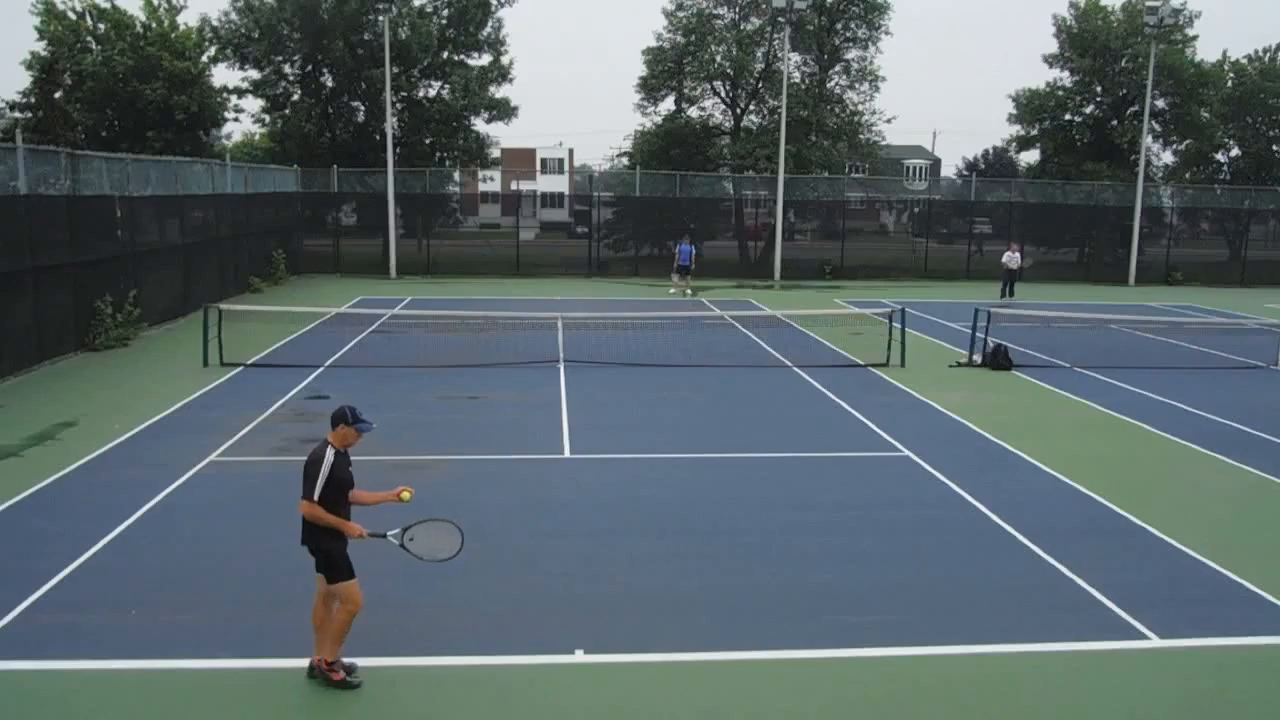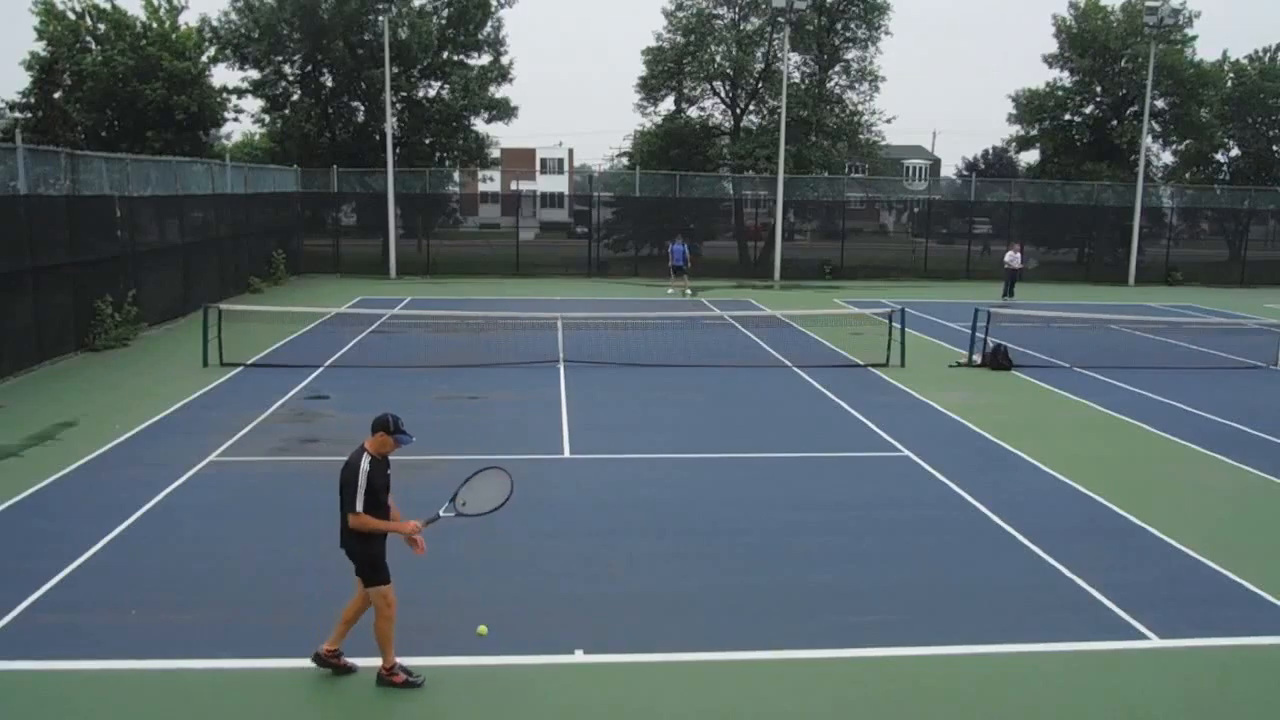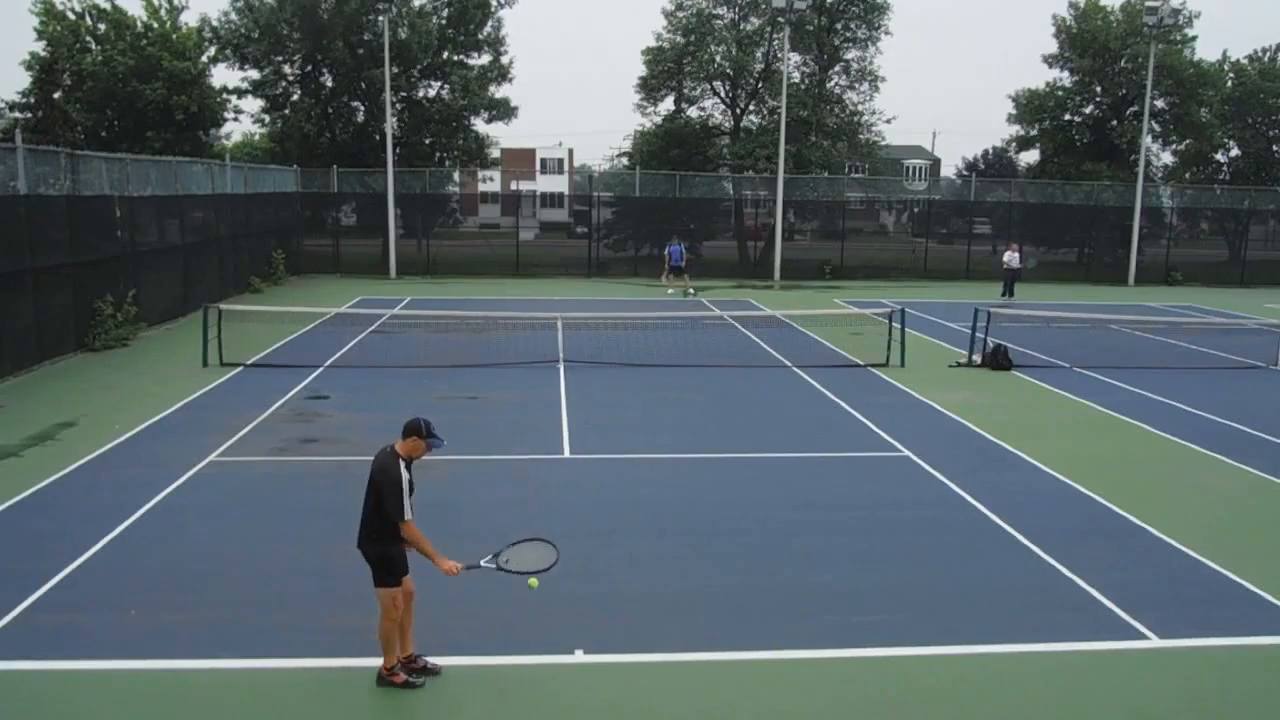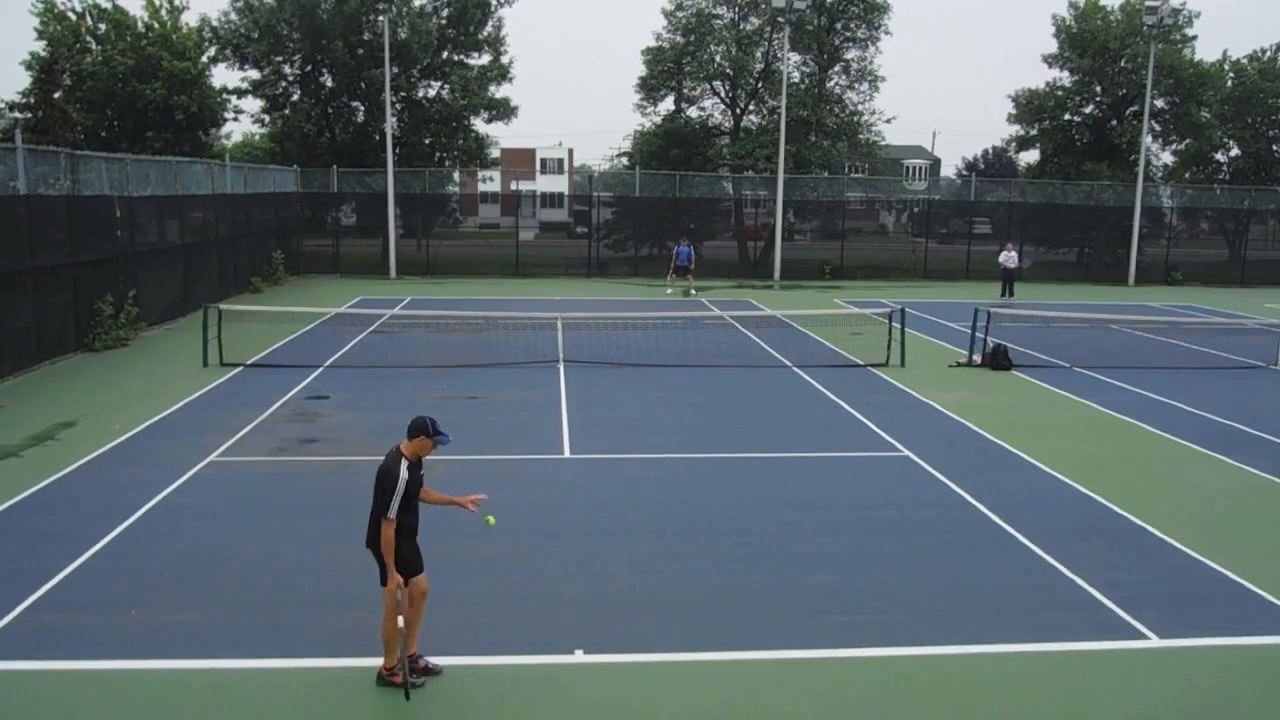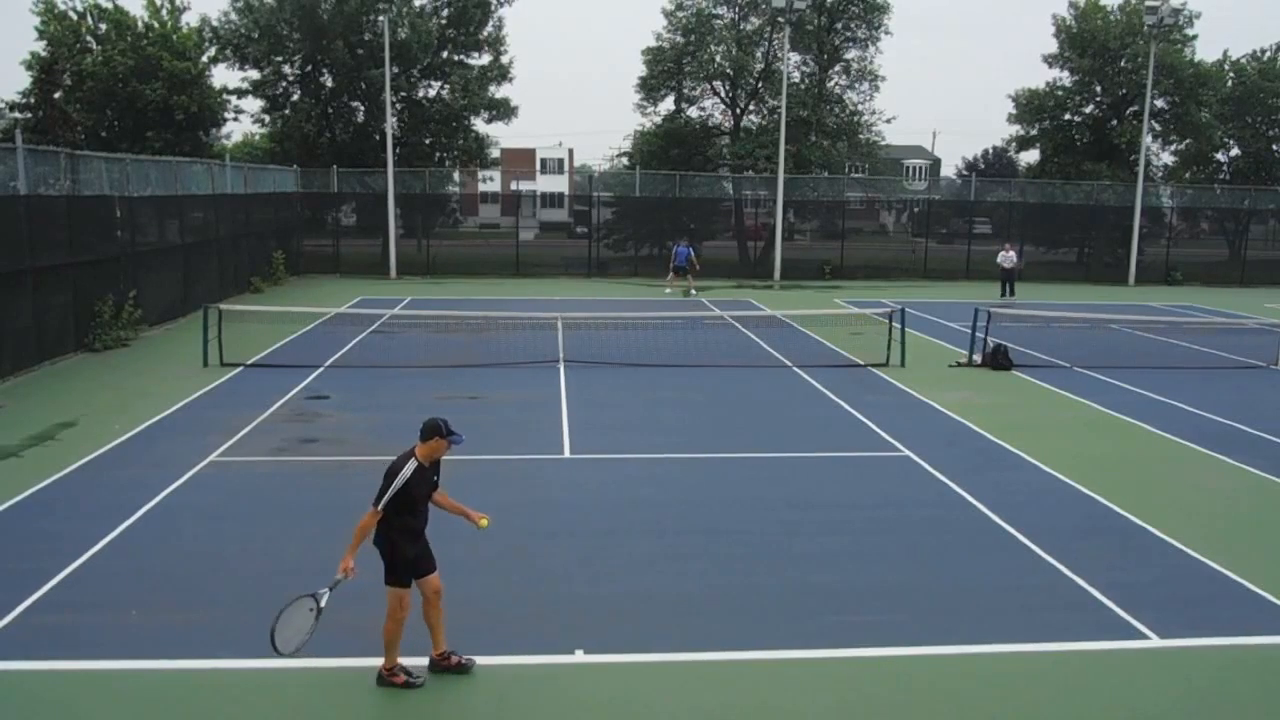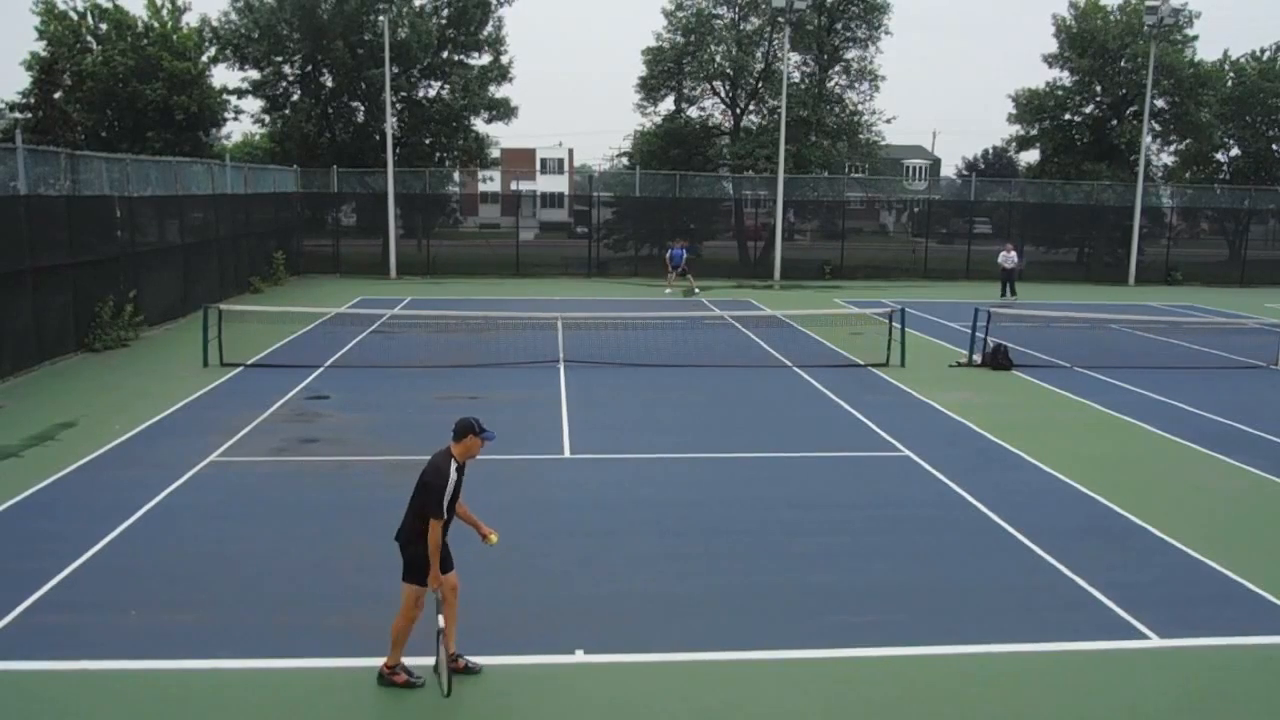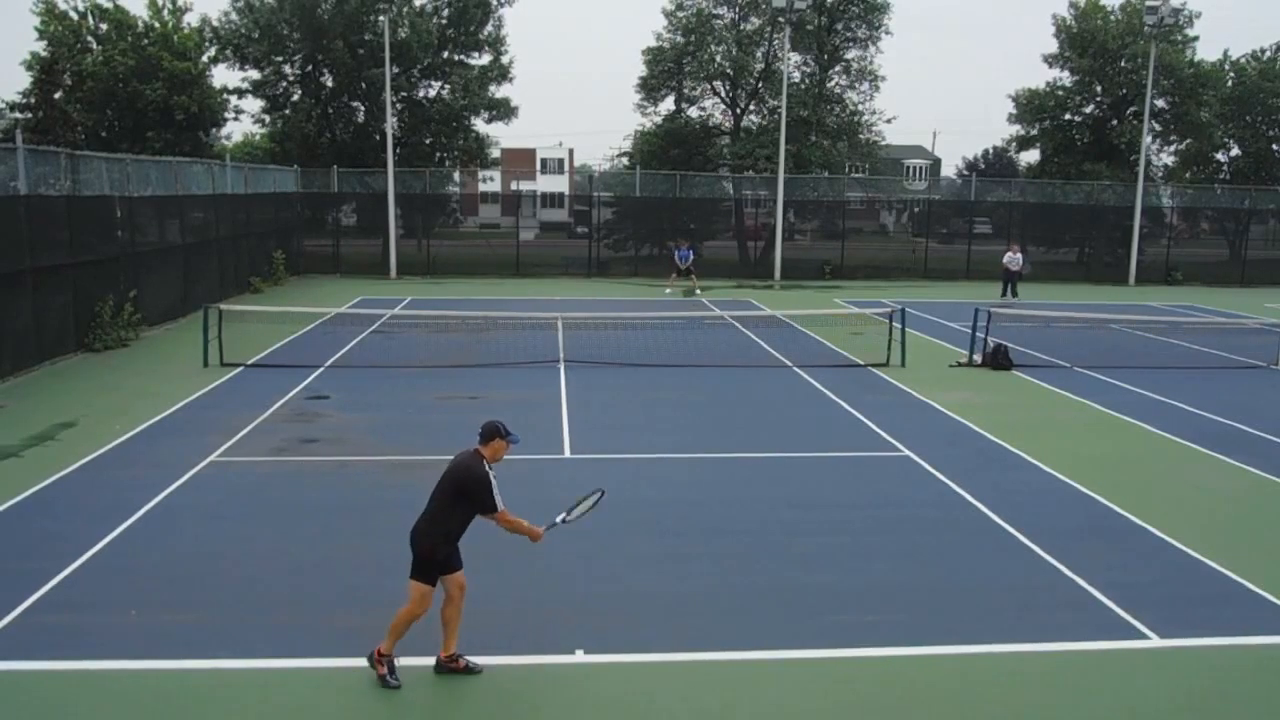
dt=0.4s
person 1, frame 1
left shoulder: (340, 454)
right shoulder: (323, 460)
left elbow: (349, 495)
right elbow: (307, 508)
left wrist: (389, 496)
right wrist: (345, 526)
left hip: (330, 539)
right hip: (325, 541)
left knee: (327, 597)
right knee: (352, 602)
left ankle: (321, 660)
right ankle: (330, 664)
person 1, frame 2
left shoulder: (381, 459)
right shoulder: (359, 468)
right elbow: (355, 519)
left wrist: (407, 532)
right wrist: (398, 527)
left hip: (372, 542)
right hip: (364, 543)
left knee: (366, 597)
right knee: (386, 605)
left ankle: (329, 651)
right ankle: (388, 669)
person 1, frame 3
left shoulder: (390, 453)
right shoulder: (396, 474)
right elbow: (407, 528)
left wrist: (416, 545)
right wrist: (439, 561)
left hip: (389, 539)
right hip: (380, 545)
left knee: (407, 596)
right knee: (393, 608)
left ankle: (407, 657)
right ankle: (389, 670)
person 1, frame 4
left shoulder: (410, 456)
right shoulder: (397, 474)
left elbow: (420, 493)
right elbow: (387, 526)
left wrist: (459, 501)
right wrist: (391, 571)
left hip: (406, 539)
right hip: (392, 545)
left knee: (419, 593)
right knee: (396, 608)
left ankle: (409, 656)
right ankle: (389, 670)
person 1, frame 5
left shoulder: (432, 463)
right shoulder: (403, 472)
right elbow: (373, 515)
left wrist: (467, 513)
right wrist: (349, 555)
left hip: (417, 540)
right hip: (396, 545)
left knee: (433, 592)
right knee: (400, 609)
left ankle: (441, 655)
right ankle: (389, 670)
person 1, frame 6
left shoulder: (455, 461)
right shoulder: (444, 473)
right elbow: (435, 526)
left wrist: (479, 526)
right wrist: (434, 569)
left hip: (433, 539)
right hip: (418, 542)
left knee: (450, 589)
right knee: (413, 606)
left ankle: (449, 656)
right ankle: (390, 668)
person 1, frame 7
left shoulder: (470, 459)
right shoulder: (480, 473)
left elbow: (486, 509)
right elbow: (502, 519)
left wrist: (515, 522)
right wrist: (530, 532)
left hip: (443, 538)
right hip: (429, 541)
left knee: (456, 589)
right knee: (418, 605)
left ankle: (447, 657)
right ankle: (382, 654)
